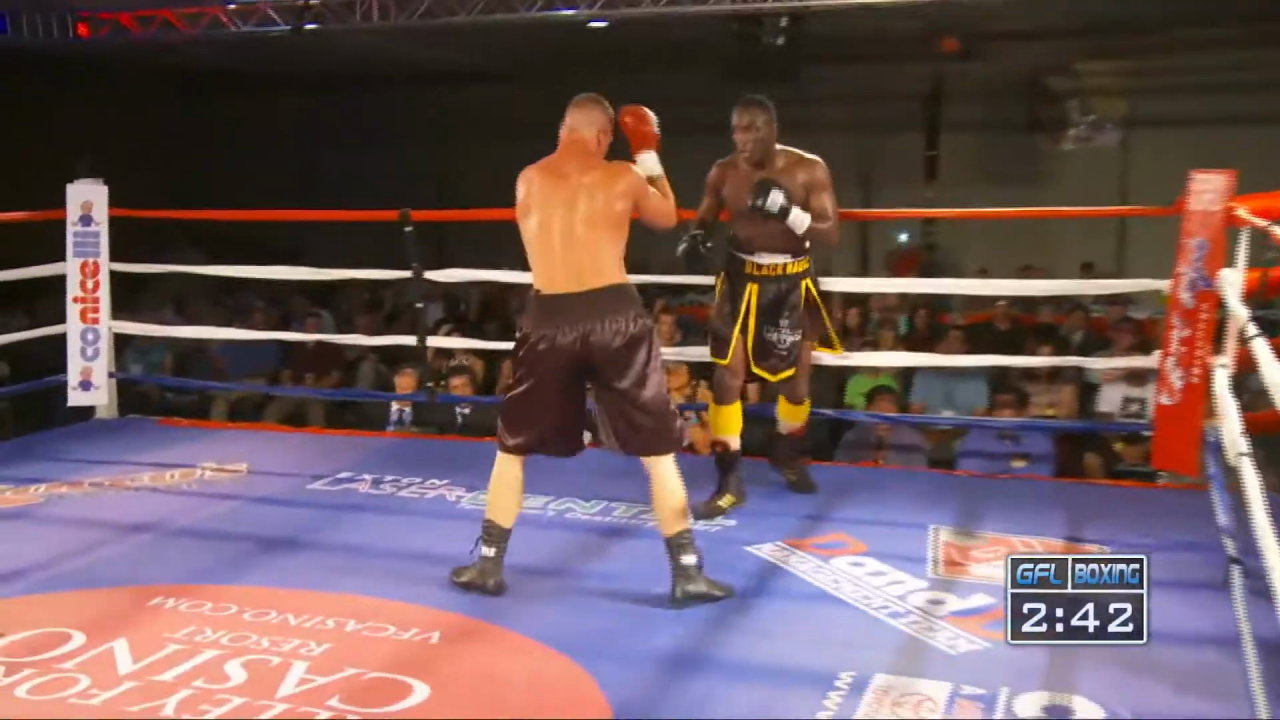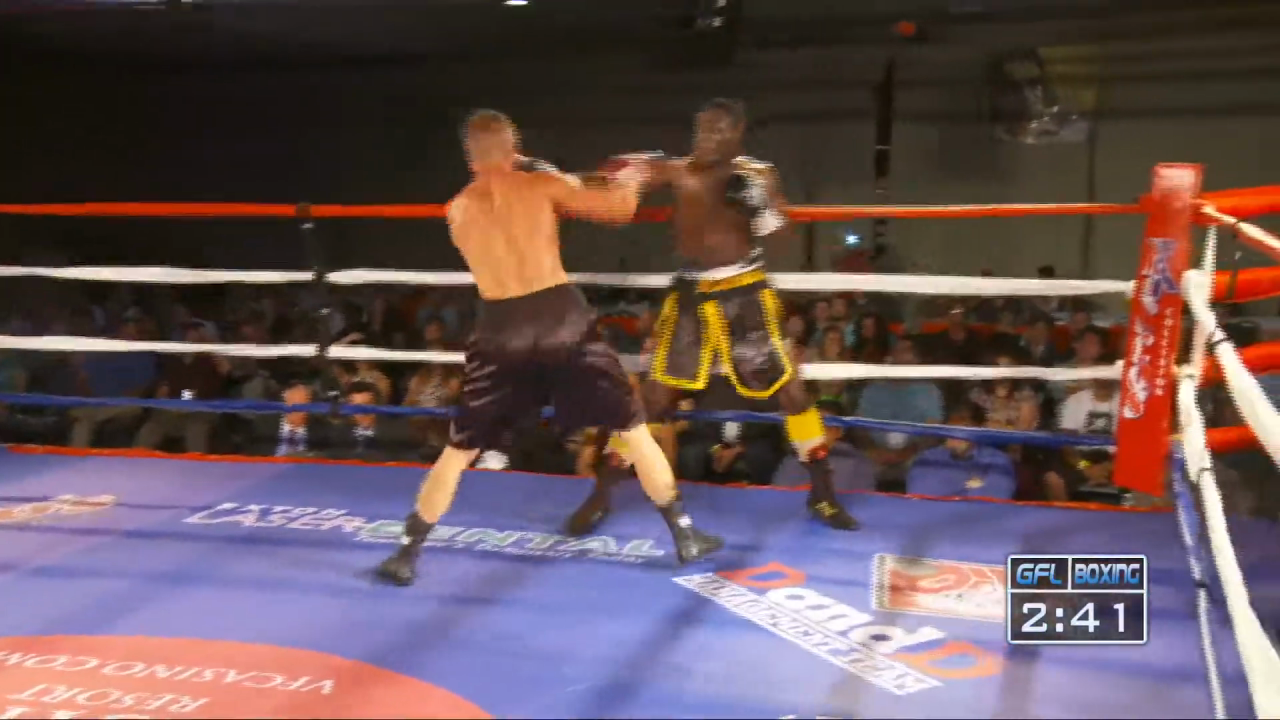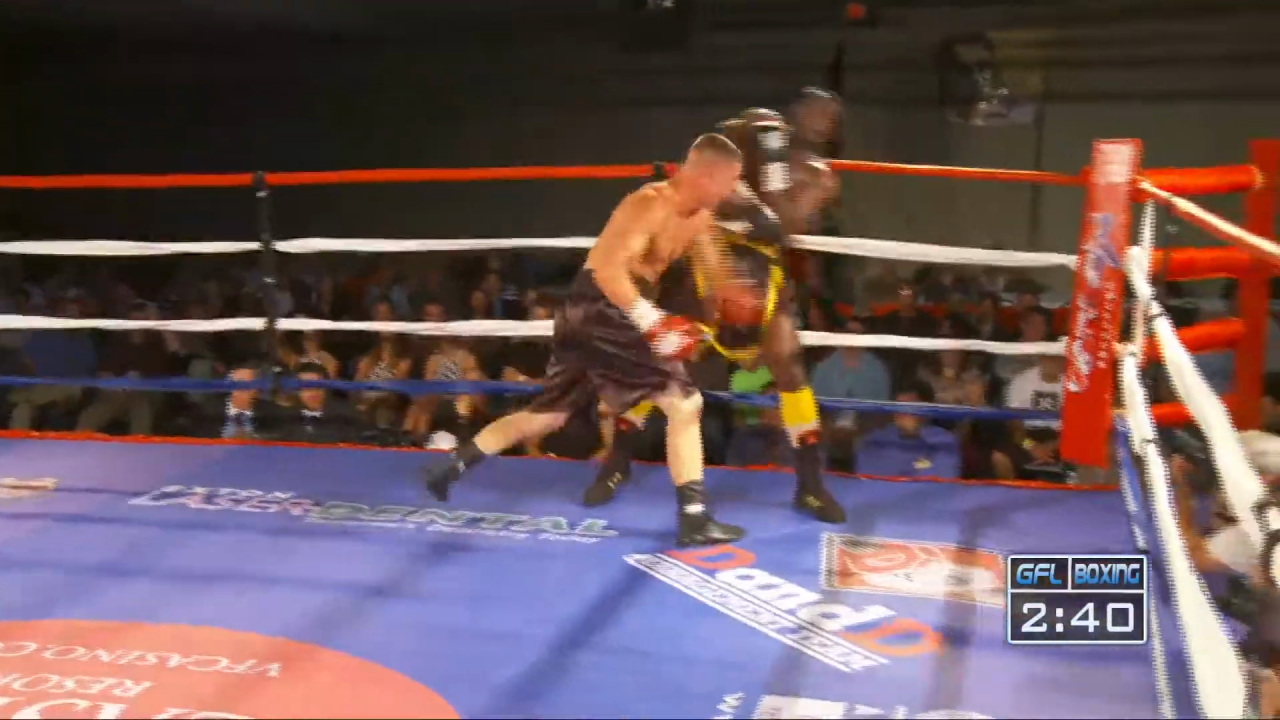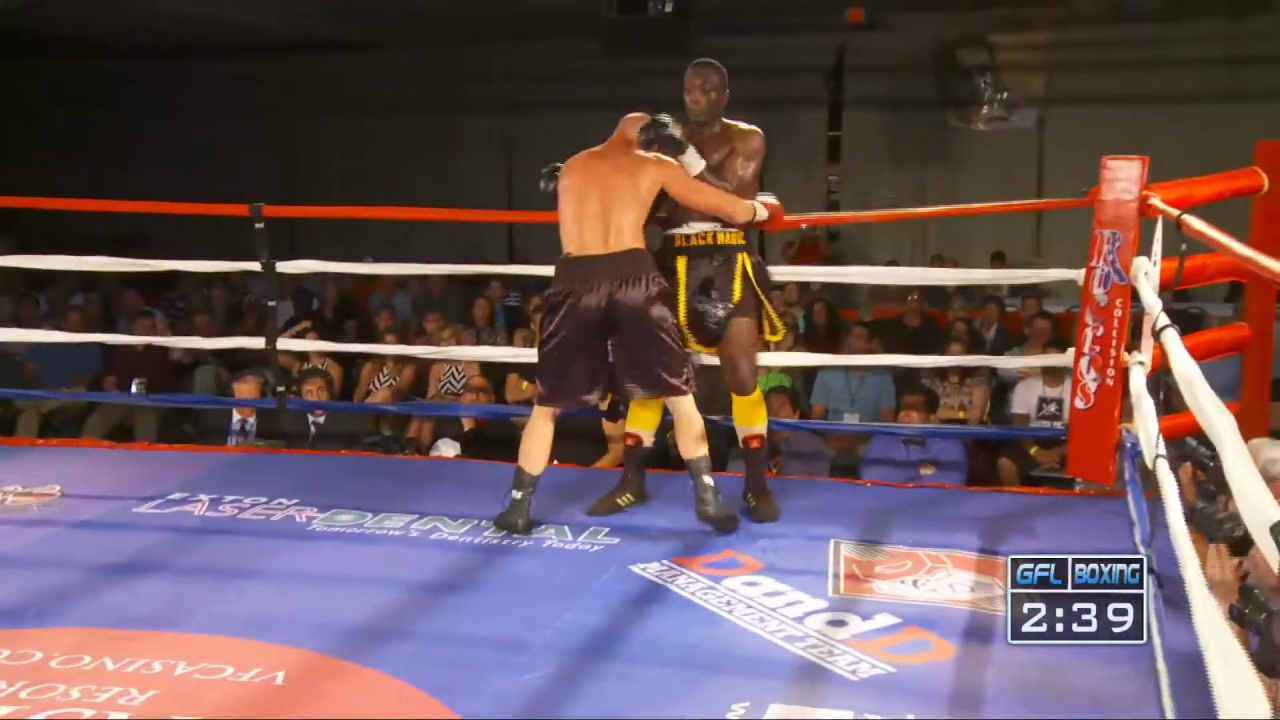
dt=1s
person 1, frame 1
left shoulder: (528, 179)
right shoulder: (622, 176)
right elbow: (665, 216)
right wrist: (646, 152)
left hip: (548, 321)
right hip: (614, 316)
left knee: (513, 445)
right knee: (657, 449)
left ankle: (488, 564)
right ankle: (687, 571)
person 1, frame 2
left shoulder: (458, 209)
right shoulder: (540, 184)
right elbow: (620, 209)
right wrist: (631, 174)
left hip: (502, 329)
right hip: (561, 318)
left knee: (459, 448)
right knee: (633, 424)
left ankle: (405, 555)
right ankle: (684, 535)
person 1, frame 3
left shoulder: (697, 211)
right shoulder: (651, 205)
left elbow: (706, 252)
right elbow: (613, 275)
right wrist: (654, 323)
left hip: (610, 307)
right hip: (600, 306)
left knee: (550, 413)
right knee: (684, 403)
left ankle: (453, 466)
right ankle: (693, 518)
person 1, frame 4
left shoulder: (571, 167)
right shoulder: (656, 165)
right elbow: (729, 208)
right wrist: (763, 209)
left hip: (575, 282)
right hip: (633, 278)
left knee: (547, 402)
right knee: (678, 394)
left ankle: (518, 508)
right ankle: (708, 498)
person 2, frame 1
left shoulder: (809, 169)
right shoulder: (722, 172)
left elbow: (830, 232)
right elbow: (705, 220)
left wrist: (787, 211)
right wrist: (693, 240)
left hip: (793, 283)
right hip: (742, 281)
left knee: (795, 388)
right knee: (727, 382)
left ankle: (786, 457)
right ankle: (729, 483)
person 2, frame 2
left shoulder: (759, 176)
right shoulder: (676, 173)
left elbow: (787, 237)
left wrist: (758, 209)
left hip: (747, 296)
right hip: (694, 297)
left knee: (792, 393)
right knee: (654, 400)
left ankle: (822, 494)
right ankle: (601, 494)
person 2, frame 3
left shoulder: (820, 176)
right shoulder: (753, 127)
left elbow: (785, 225)
left wrist: (773, 162)
left hip: (760, 269)
left knee: (789, 368)
left ankle: (811, 485)
right ankle: (618, 461)
person 2, frame 4
left shoulder: (747, 138)
right shoulder: (668, 142)
left elbow: (733, 196)
left wrist: (686, 155)
left hip: (727, 263)
right hip: (674, 262)
left knee: (741, 376)
left ankle: (757, 485)
right ankle: (632, 481)
